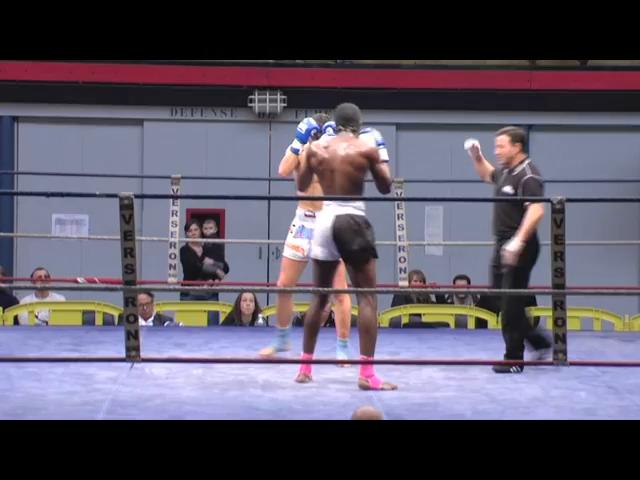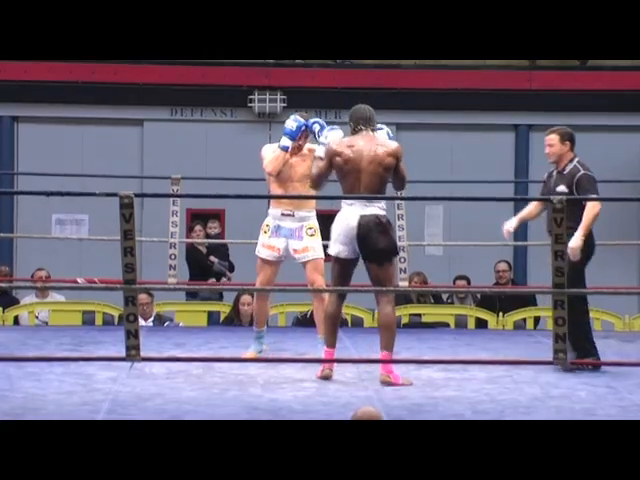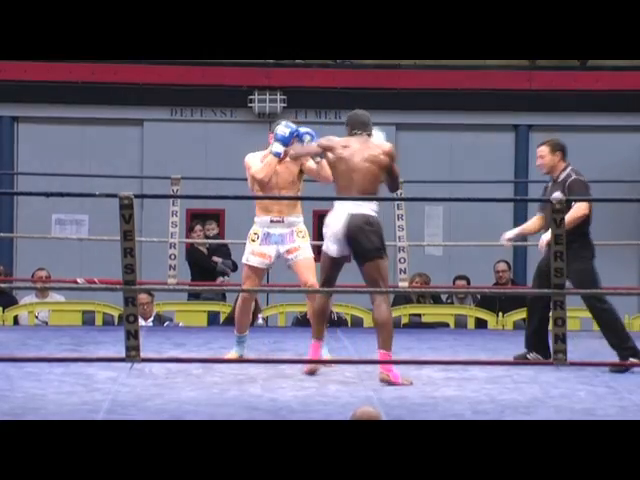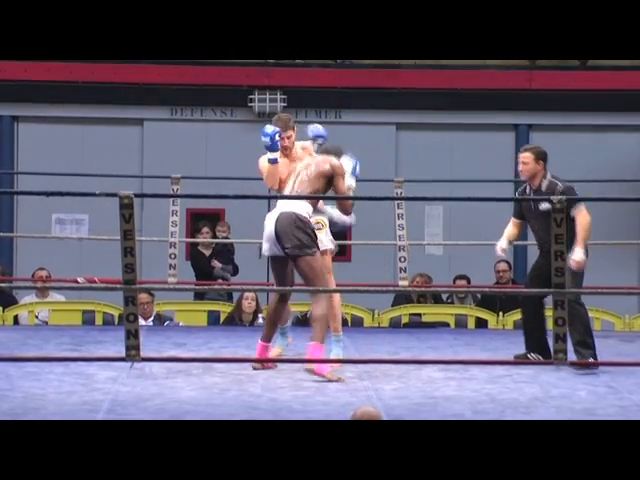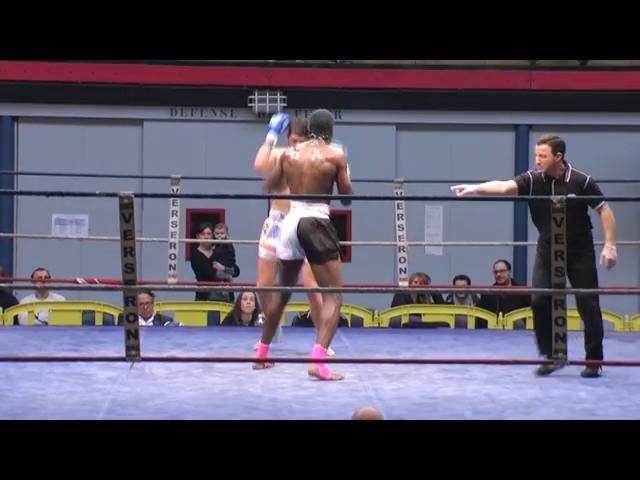
dt=0.5s
person 1, frame 1
left shoulder: (315, 148)
right shoulder: (368, 148)
left elbow: (301, 185)
right elbow: (386, 188)
right wrist: (380, 155)
left hip: (325, 219)
right hip: (353, 221)
left knee: (320, 297)
right knee: (367, 299)
left ankle: (305, 366)
right ankle: (367, 373)
person 1, frame 2
left shoulder: (336, 147)
right shoulder: (392, 148)
left elbow: (316, 183)
right elbow: (400, 185)
left wrist: (322, 146)
left hip: (346, 219)
right hip: (375, 220)
left knee: (337, 294)
right knee: (386, 297)
left ankle: (328, 363)
right ankle: (387, 369)
person 1, frame 3
left shoulder: (335, 144)
right shoulder: (386, 149)
left elbow: (294, 153)
right elbow: (395, 188)
left hip: (338, 218)
right hip: (365, 220)
left knee: (324, 290)
right knee: (380, 296)
left ankle: (314, 358)
right ankle: (386, 366)
person 1, frame 4
left shoulder: (303, 163)
right shoulder: (335, 164)
right elbow: (346, 210)
right wrist: (349, 180)
left hip: (274, 218)
right hip: (294, 219)
left knee: (283, 292)
right knee: (320, 292)
left ankle: (262, 355)
right ankle: (316, 358)
person 1, frame 5
left shoulder: (289, 153)
right shoulder: (337, 155)
left elbow: (270, 185)
right elbow: (346, 197)
left wrist: (272, 137)
left hip: (291, 222)
right hip: (317, 223)
left knee: (283, 293)
right knee: (333, 296)
left ankle: (262, 354)
right ankle: (318, 362)
person 2, frame 1
right shoulder: (296, 150)
right elbow: (283, 171)
right wrist: (299, 142)
right hip: (301, 223)
left knee: (338, 288)
right knee: (284, 285)
left ankle: (343, 348)
right ankle: (281, 340)
person 2, frame 2
left shoulder: (314, 152)
right shoulder: (270, 149)
right elbow: (271, 170)
right wrist: (286, 140)
left hip: (305, 224)
right hip: (276, 222)
left knee: (317, 285)
right knee: (262, 286)
left ankle: (324, 346)
right ankle: (258, 342)
person 2, frame 3
left shoulder: (298, 159)
right shoulder: (254, 158)
left elbow: (327, 178)
right elbow: (257, 181)
right wrist: (277, 148)
left hip: (294, 229)
right hip: (263, 230)
left knee: (311, 285)
right knee: (247, 292)
right ankle: (239, 345)
person 2, frame 4
left shoulder: (307, 149)
right shoulder: (267, 160)
right elbow: (272, 187)
left wrist: (321, 144)
right wrist: (272, 154)
left hip: (314, 218)
left knee: (325, 281)
left ankle: (337, 345)
right ankle: (283, 336)
person 2, frame 5
right shoulder: (276, 155)
right elbow: (259, 167)
right wrist: (271, 136)
right hip: (277, 224)
left knee: (312, 286)
right knee: (264, 286)
right ankle: (273, 331)
person 3, frame 1
left shoulder: (528, 176)
right shoulder: (507, 171)
left elbow: (536, 211)
right elbow: (489, 173)
left wrist: (519, 240)
right wrist: (476, 154)
left hip: (517, 249)
right hip: (504, 247)
left knee: (511, 303)
right knee: (505, 299)
left ankle: (513, 360)
right ankle: (539, 342)
person 3, frame 2
left shoulder: (581, 174)
right shoulder: (552, 176)
left elbow: (594, 206)
right elbow: (539, 205)
left wrist: (579, 236)
right wrist: (517, 220)
left hip: (574, 247)
left knee: (564, 298)
right knee: (574, 300)
left ankle: (583, 354)
right ankle: (588, 355)
person 3, frame 3
left shoulder: (574, 181)
right shoulder: (549, 186)
left elbow: (581, 210)
right elbow: (540, 220)
left wrist: (552, 232)
right wrist: (516, 232)
left hip: (577, 251)
left knee: (595, 301)
right knee: (536, 300)
right ankle: (537, 350)
person 3, frame 4
left shoulder: (560, 189)
right shoulder: (523, 194)
left elbow: (583, 216)
right elbow: (516, 224)
left wrist: (579, 249)
right wrist: (504, 241)
left hip: (569, 255)
right hip: (547, 254)
left knee: (570, 298)
right knee: (529, 299)
left ankle: (587, 354)
right ankle: (538, 351)
person 3, frame 5
left shoulder: (582, 182)
right shoulder: (532, 180)
left elbow: (605, 210)
right elbow: (504, 187)
left wrist: (610, 245)
right wrist: (476, 188)
left hip: (580, 250)
right hip: (548, 249)
left knee: (588, 303)
right knee: (540, 301)
left ankle: (594, 361)
right ankle: (550, 356)
